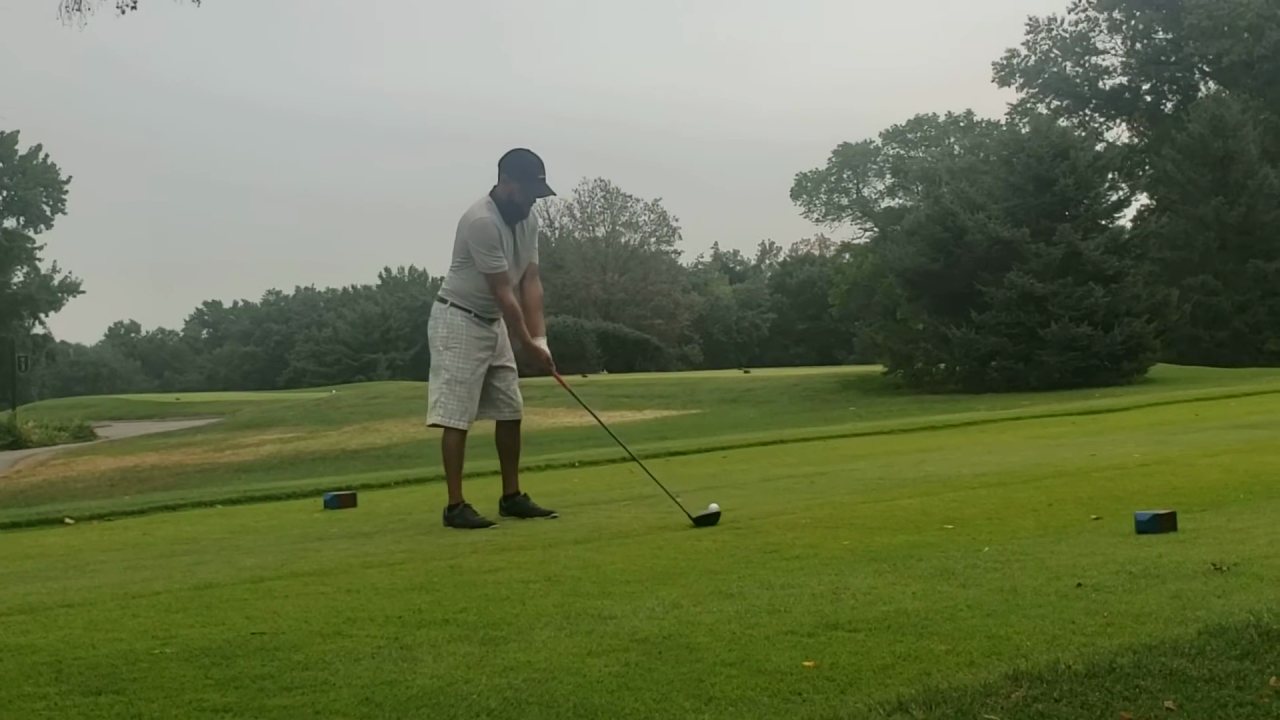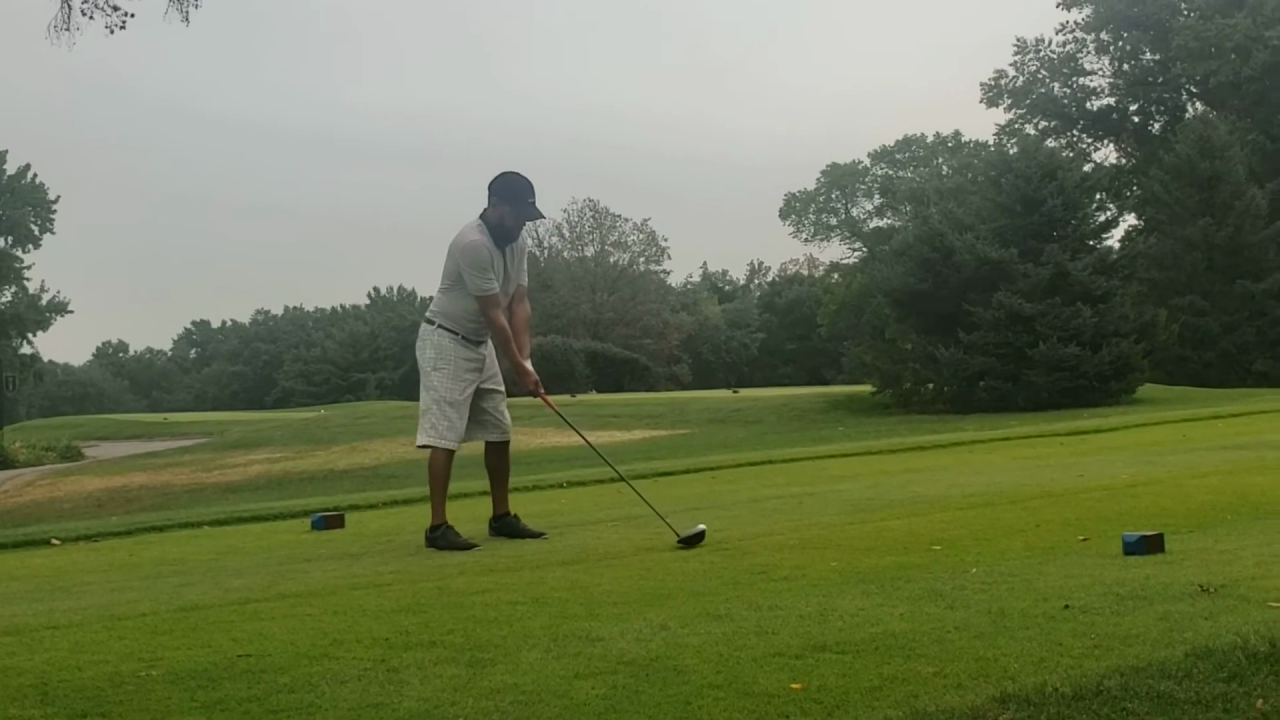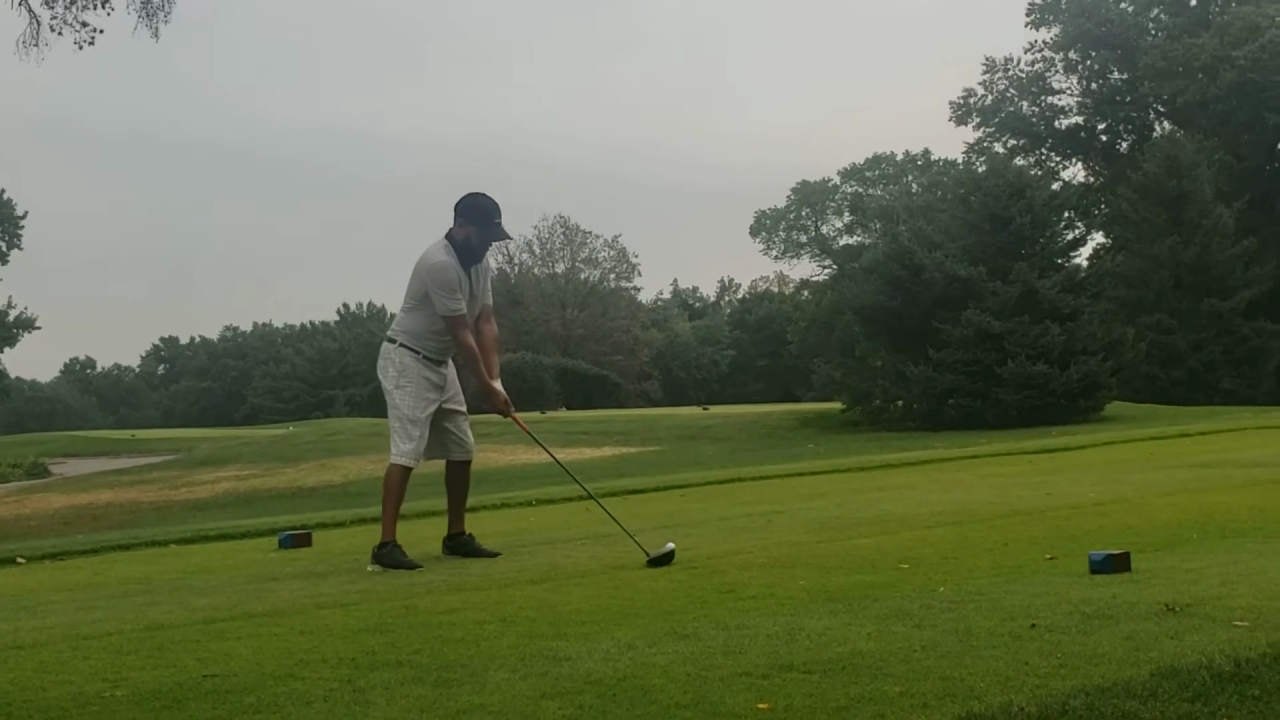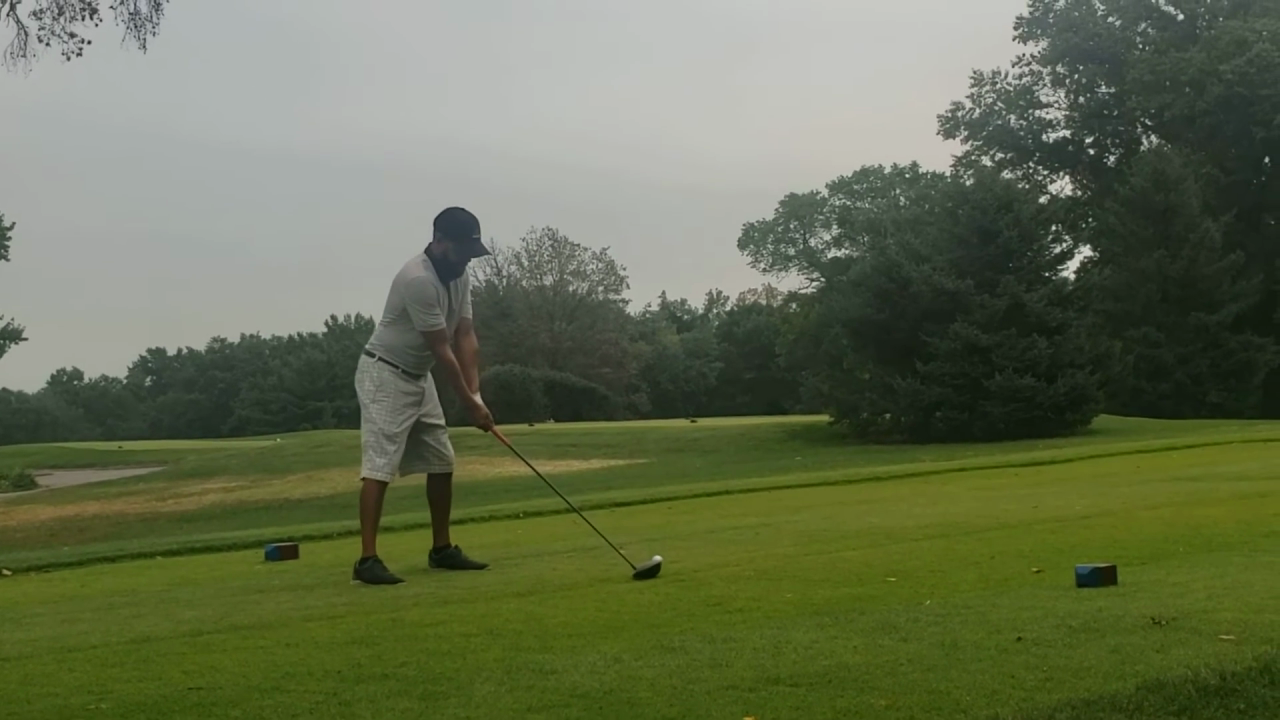
dt=1s
person 1, frame 1
left shoulder: (526, 220)
right shoulder: (481, 221)
left elbow: (530, 281)
right elbow: (503, 292)
left wrist: (540, 338)
right wrist: (529, 346)
left hip: (492, 323)
right hip: (458, 321)
left knee: (510, 411)
right knee: (457, 414)
left ankle: (511, 497)
right ankle: (455, 505)
person 1, frame 2
left shoulder: (516, 243)
right shoulder: (473, 244)
left elbow: (519, 304)
right elbow: (493, 315)
left wrist: (526, 360)
right wrist: (520, 369)
left hip: (479, 345)
right hip: (445, 342)
left knee: (499, 432)
right knee: (445, 435)
left ankle: (501, 517)
right ankle: (438, 526)
person 1, frame 3
left shoulder: (480, 263)
right shoulder: (439, 264)
left elbow: (485, 324)
right elbow: (462, 334)
left wrist: (496, 381)
right wrist: (488, 390)
left hip: (439, 363)
right hip: (407, 361)
left knee: (461, 449)
right knee: (407, 452)
left ankle: (456, 536)
right ankle: (385, 546)
person 1, frame 4
left shoulder: (459, 276)
right shoulder: (418, 279)
left elbow: (465, 338)
right elbow: (441, 349)
left wrist: (476, 394)
right wrist: (469, 403)
left hip: (418, 377)
right hip: (385, 375)
left knee: (441, 462)
right knee: (381, 465)
left ankle: (442, 548)
right ankle: (367, 560)
